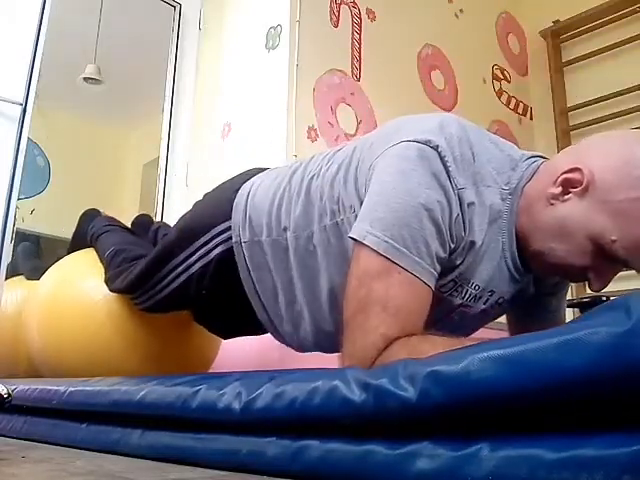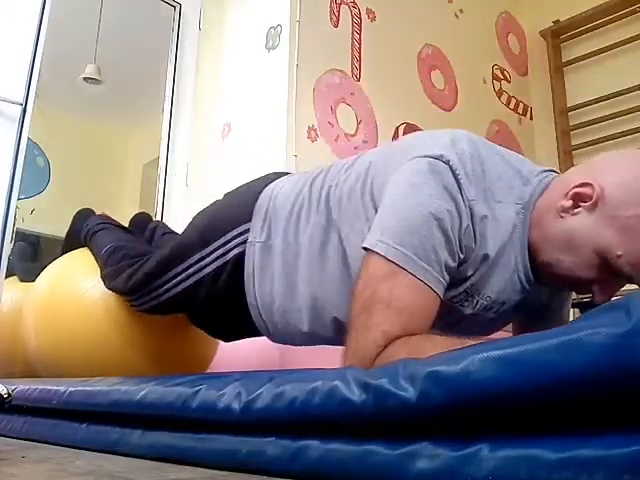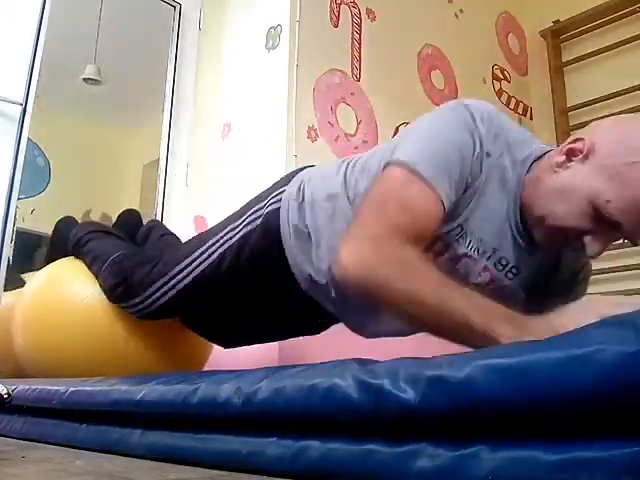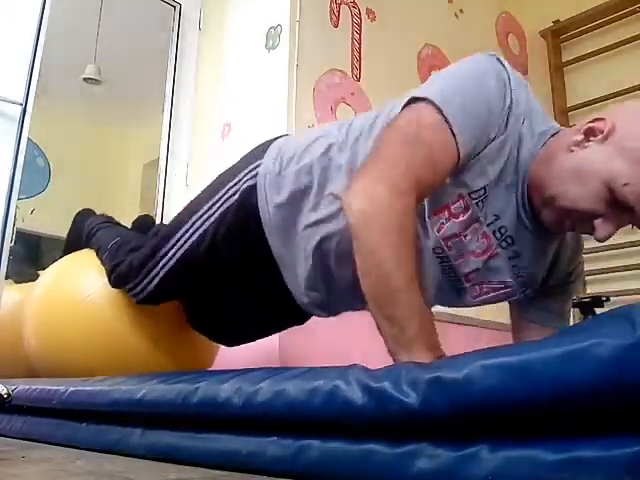
dt=0.3s
person 1, frame 1
left shoulder: (545, 256)
right shoulder: (436, 165)
right elbow: (368, 360)
right hip: (244, 229)
left knee: (200, 315)
right knee: (138, 280)
left ankle: (151, 235)
right ankle: (101, 231)
person 1, frame 2
left shoulder: (554, 255)
right shoulder: (450, 182)
right elbow: (371, 359)
right hip: (259, 233)
left knee: (204, 318)
right knee: (139, 281)
left ankle: (152, 233)
right ankle: (93, 230)
person 1, frame 3
left shoulder: (565, 264)
right shoulder: (473, 134)
right elbow: (363, 260)
right wrist: (524, 331)
right hip: (293, 228)
left knee: (204, 322)
right knee: (144, 290)
left ankle: (148, 234)
right ankle: (83, 238)
person 1, frame 4
left shoulder: (556, 263)
right shoulder: (495, 92)
right elbow: (374, 197)
right wrist: (424, 371)
right hip: (274, 198)
left knee: (209, 322)
right knee: (142, 280)
left ankle: (152, 234)
right ankle: (94, 230)
